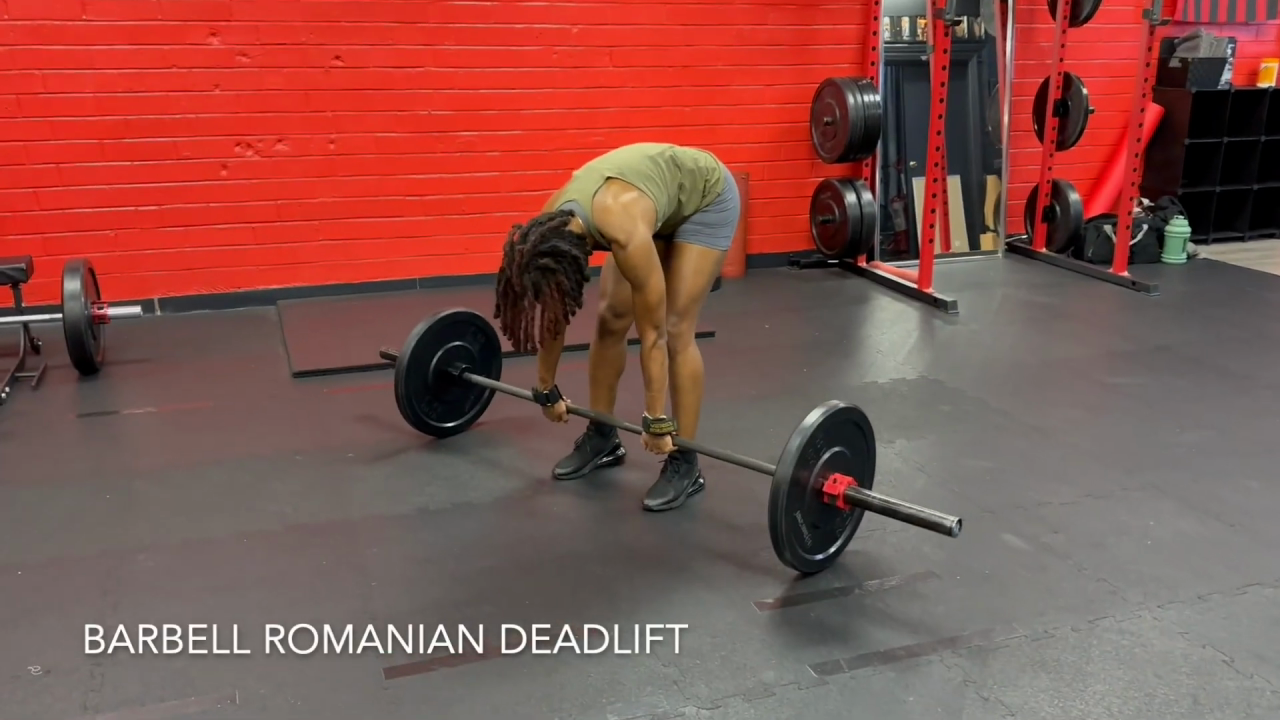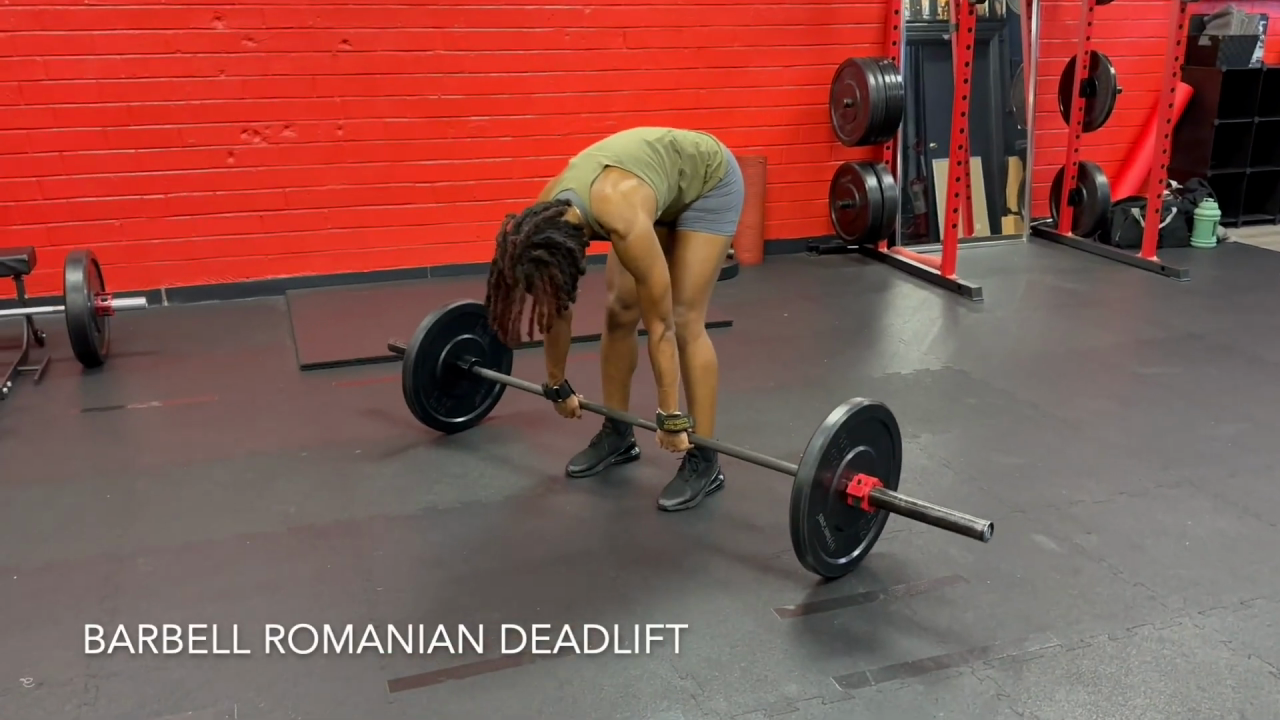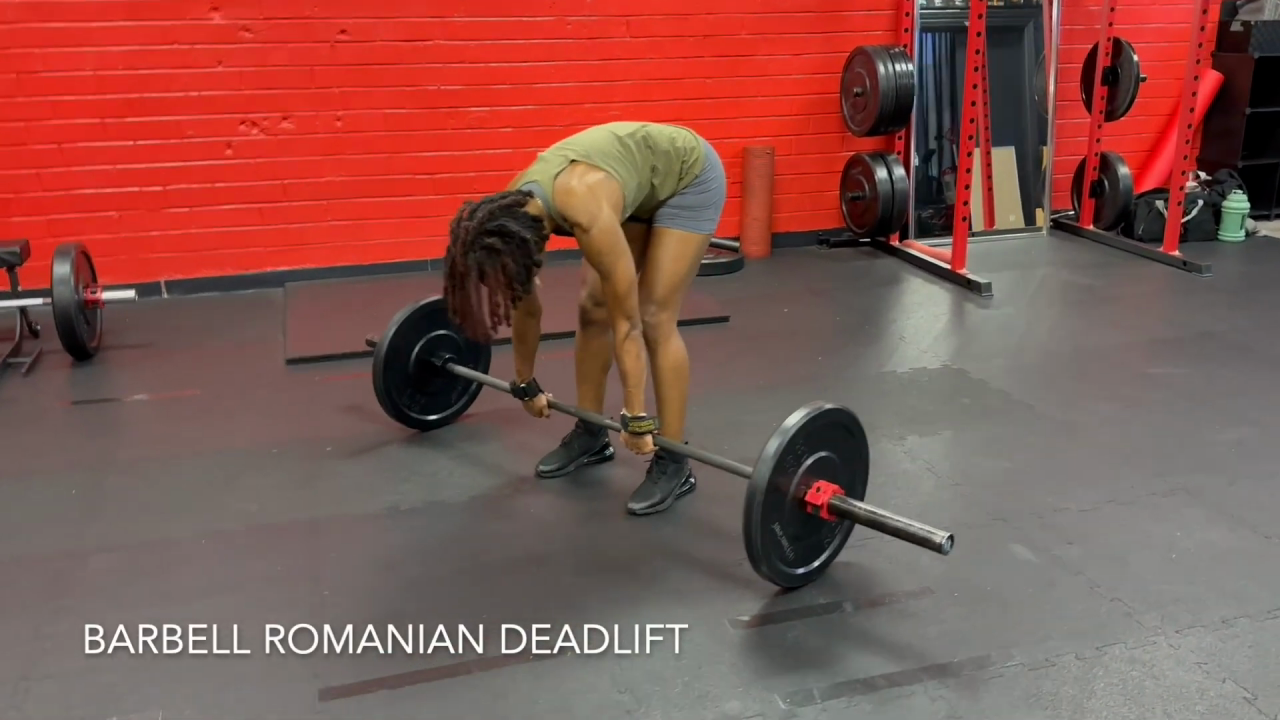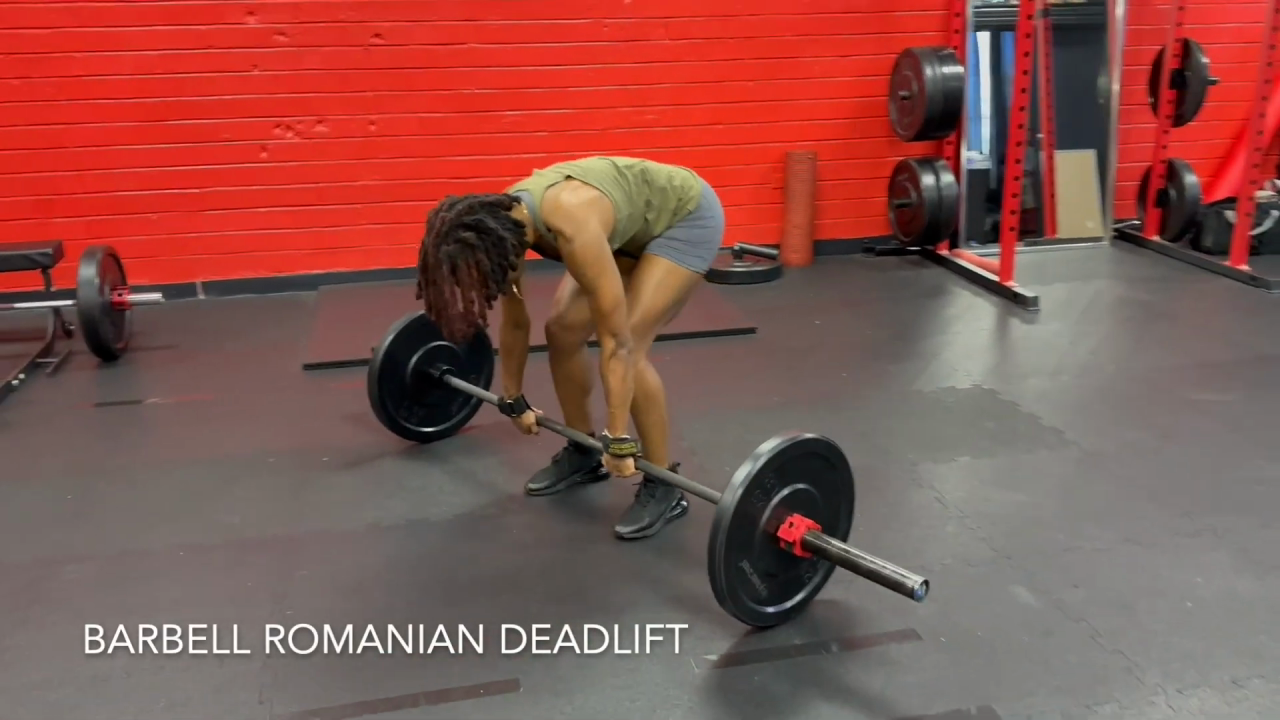
dt=0.5s
person 1, frame 1
left shoulder: (623, 228)
right shoulder: (551, 228)
left elbow: (652, 332)
right elbow: (551, 315)
left wrist: (657, 421)
right wrist: (546, 390)
left hip: (707, 198)
right hip: (661, 197)
left knee: (674, 328)
right knee: (610, 318)
left ankle: (685, 464)
right ankle: (601, 438)
person 1, frame 2
left shoulder: (622, 218)
right shoulder: (548, 219)
left elbow: (660, 324)
right elbow: (556, 309)
left wrist: (671, 417)
right wrist: (557, 386)
left hip: (710, 180)
right hip: (663, 178)
left knee: (683, 318)
right knee: (619, 311)
left ankle: (704, 461)
right ankle: (617, 434)
person 1, frame 3
left shoulder: (585, 210)
right shoulder: (514, 211)
left elbow: (627, 322)
right elbow: (526, 306)
left wrist: (636, 419)
right wrist: (525, 384)
left hip: (690, 177)
right hip: (643, 185)
left knee: (653, 316)
right knee: (593, 308)
left ankle: (674, 463)
right ankle: (590, 435)
person 1, frame 4
left shoulder: (572, 227)
right shoulder: (501, 223)
left elbow: (614, 341)
right elbow: (514, 322)
left wrist: (618, 440)
right wrist: (514, 400)
left hip: (687, 216)
right hip: (636, 222)
left knee: (629, 344)
right knee: (561, 329)
left ankle: (663, 486)
right ankle: (582, 452)
